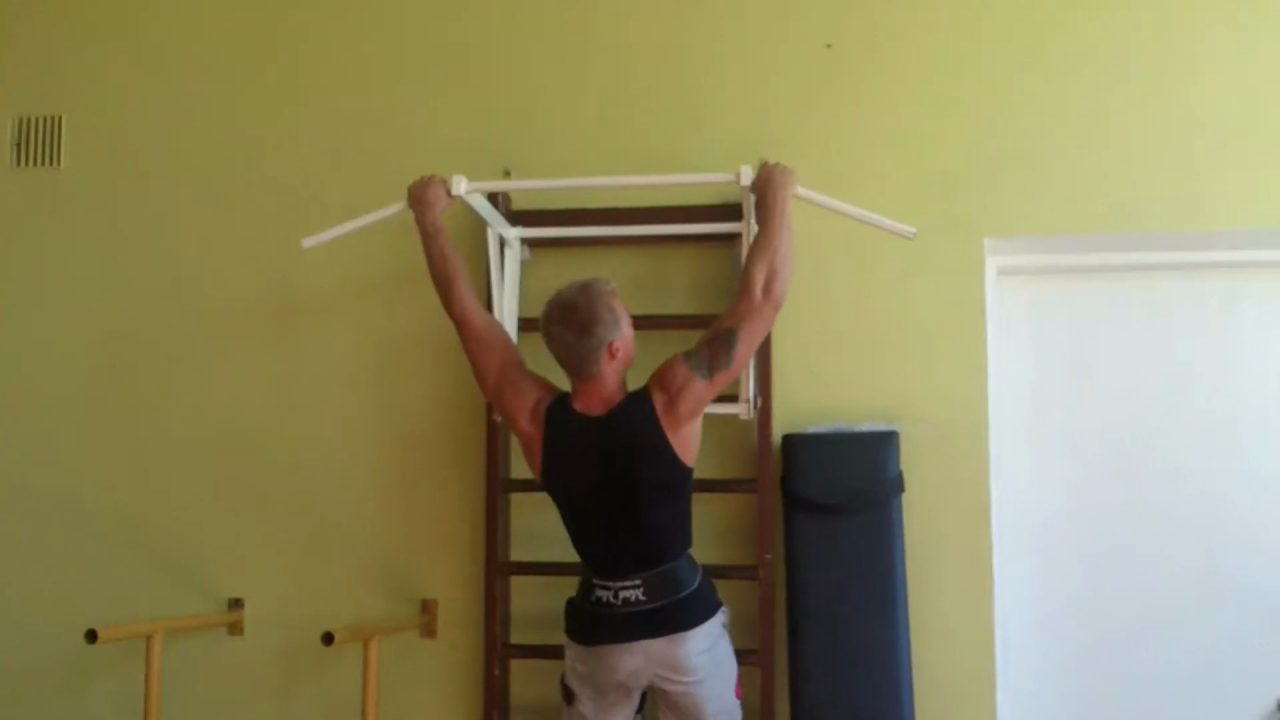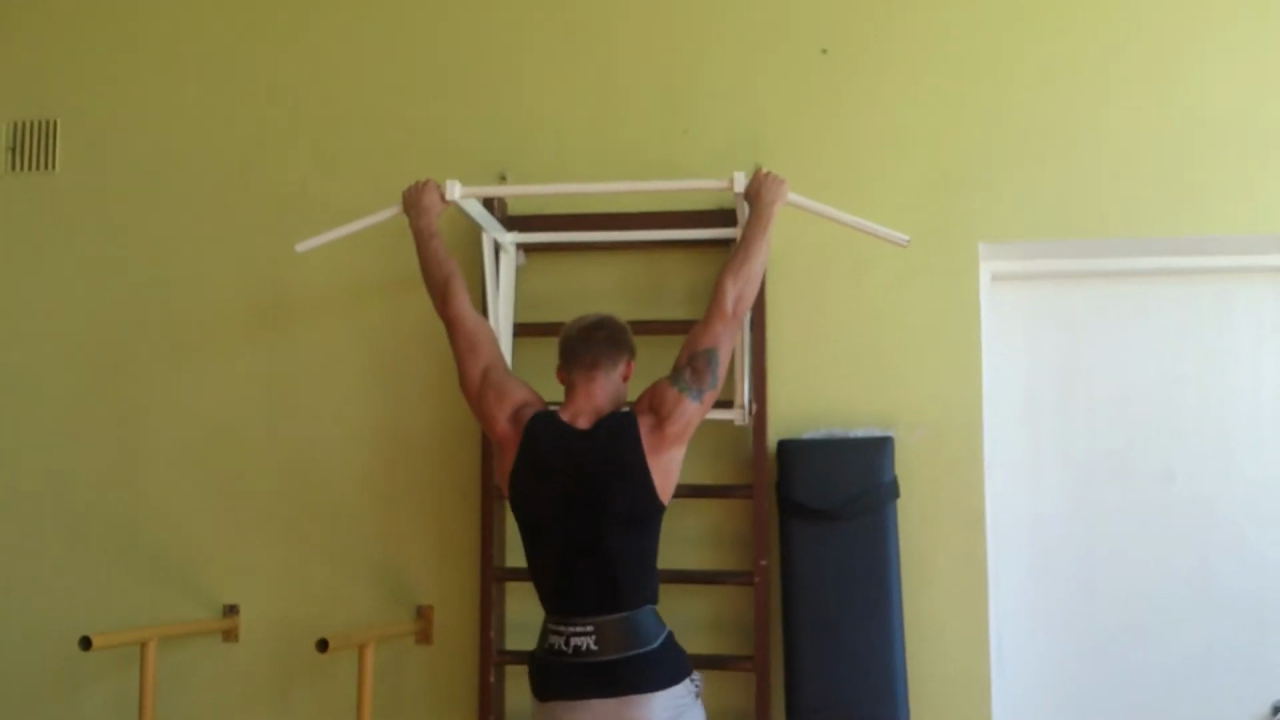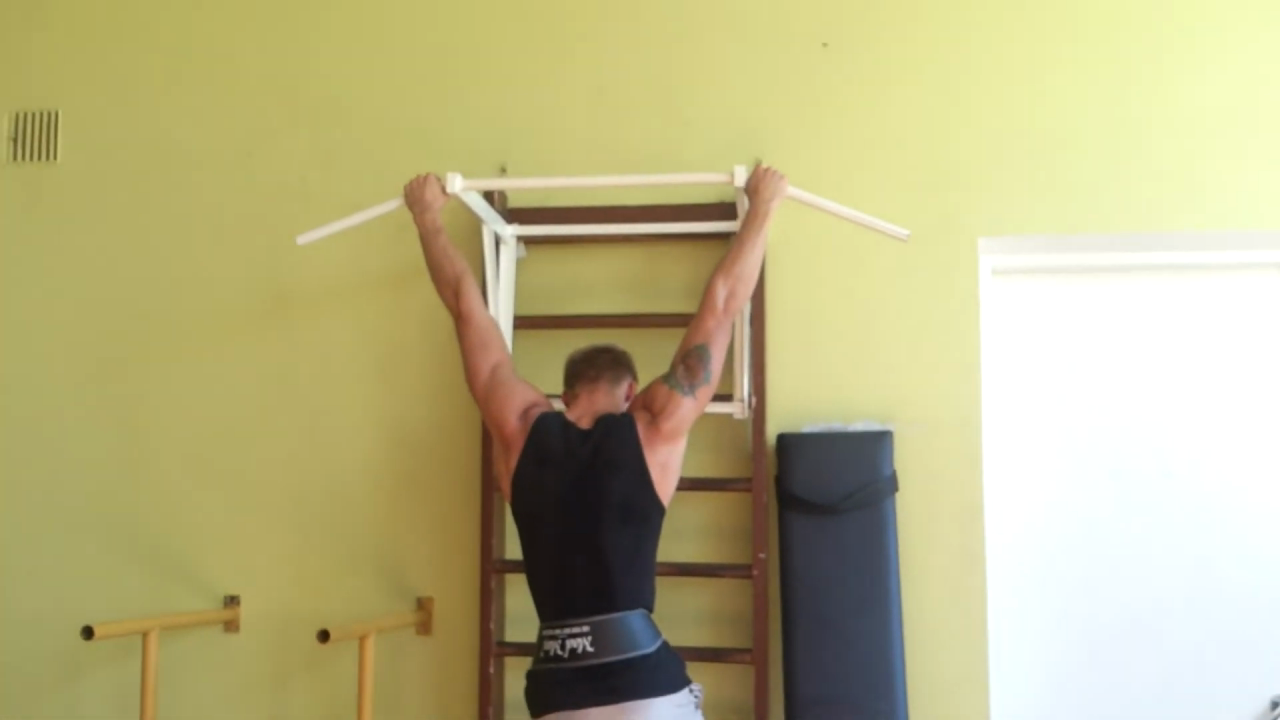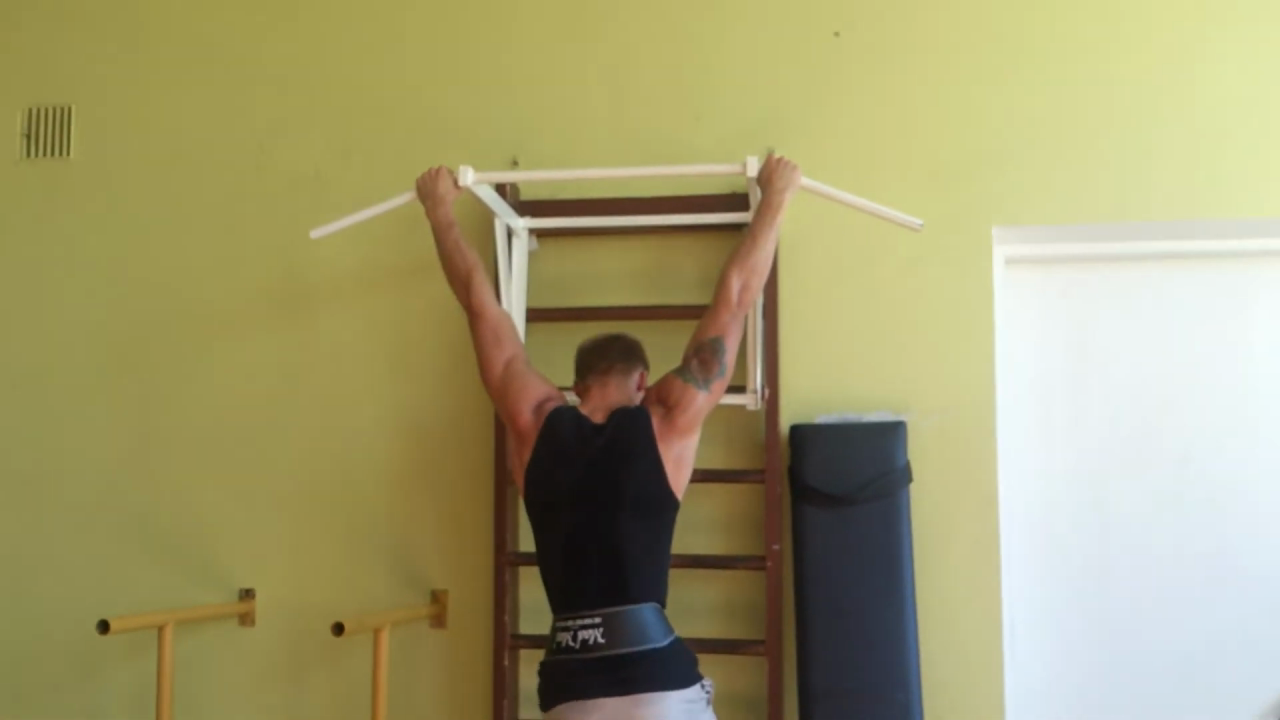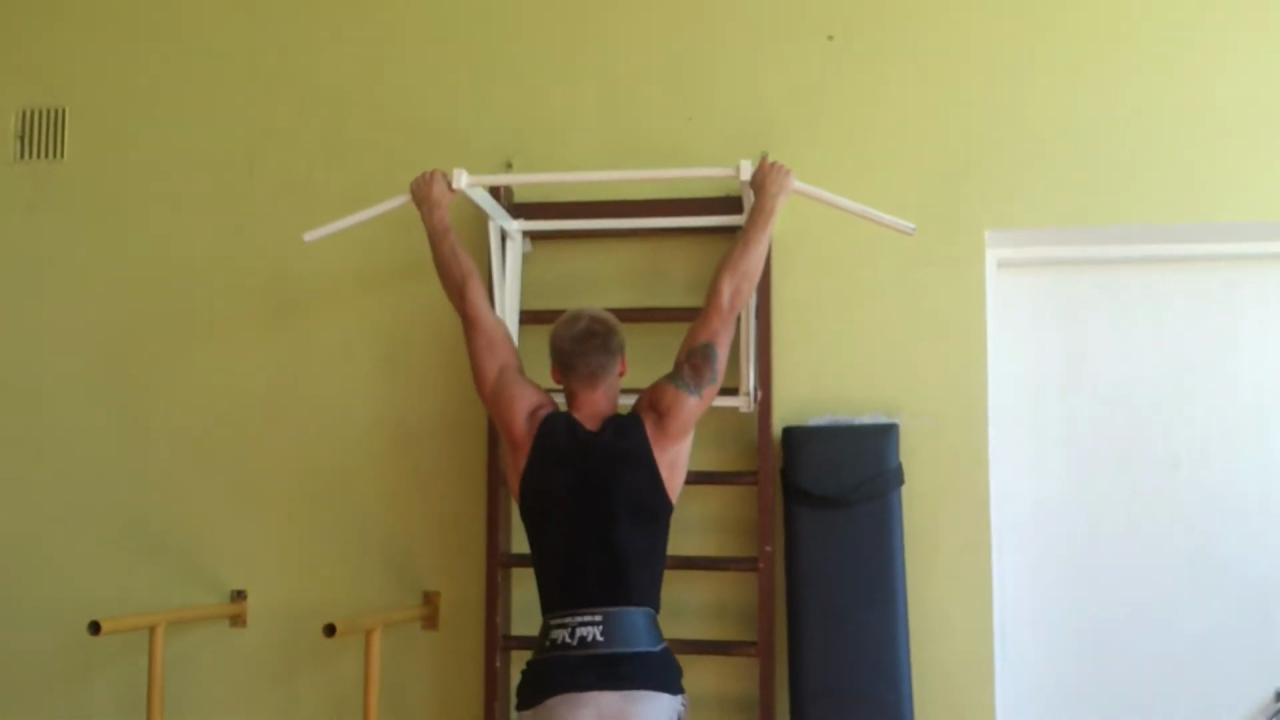
dt=1s
person 1, frame 1
left shoulder: (536, 421)
right shoulder: (669, 406)
left elbow: (466, 311)
right elbow: (763, 295)
left wrist: (429, 219)
right wrist: (775, 198)
left hip: (598, 632)
right hip: (683, 623)
person 1, frame 2
left shoulder: (516, 430)
right shoulder: (656, 431)
left elbow: (457, 309)
right elbow: (728, 308)
left wrist: (424, 222)
right wrist: (764, 209)
person 1, frame 3
left shoulder: (521, 431)
right shoulder: (655, 429)
left elbow: (467, 306)
right elbow: (720, 305)
left wrist: (426, 216)
right wrist: (763, 205)
person 1, frame 4
left shoulder: (535, 424)
right shoulder: (668, 421)
left elbow: (480, 302)
right elbow: (734, 297)
left wrist: (439, 209)
right wrist: (775, 197)
person 1, frame 5
left shoulder: (529, 431)
right shoulder: (662, 427)
left elbow: (474, 307)
right elbow: (724, 302)
left wrist: (434, 214)
right wrist: (767, 201)
